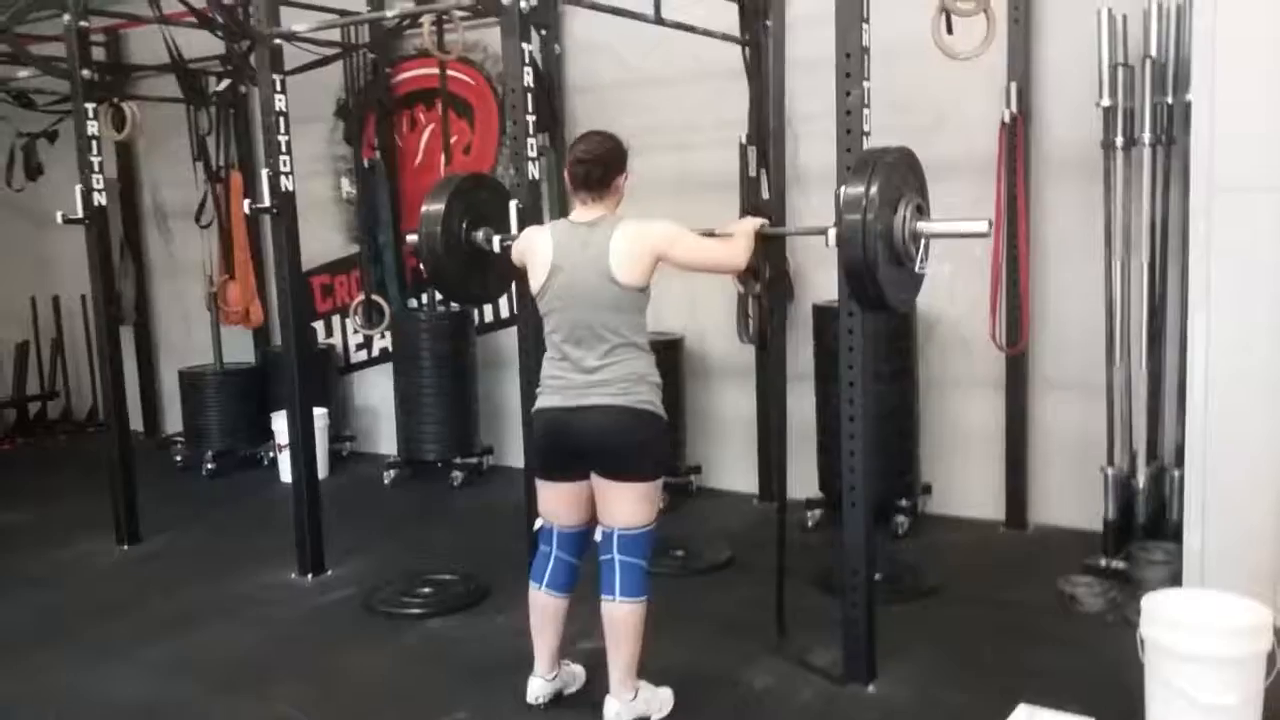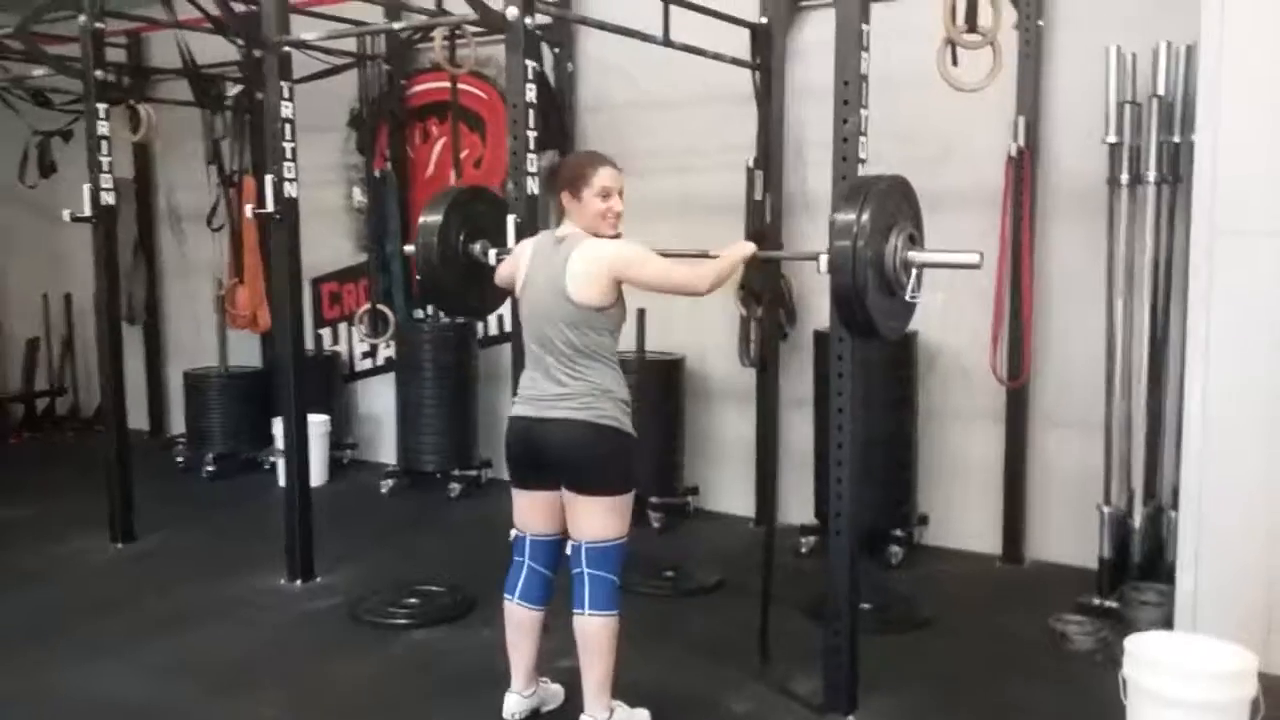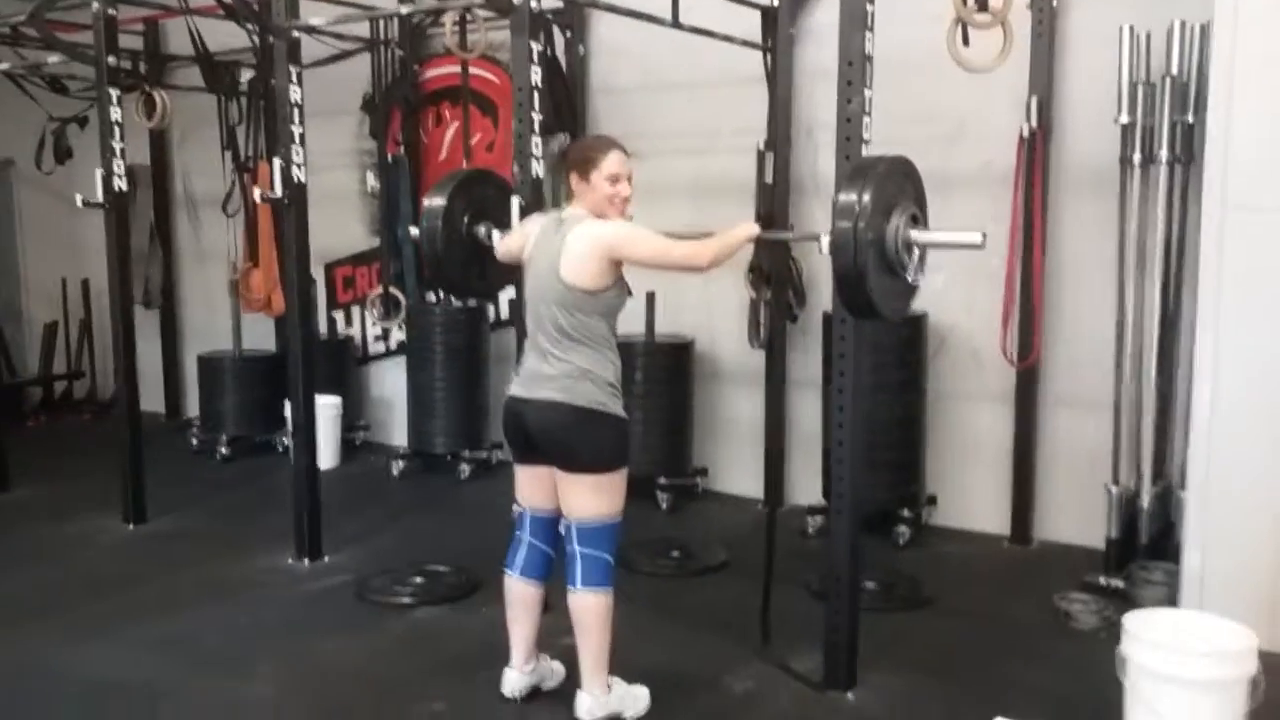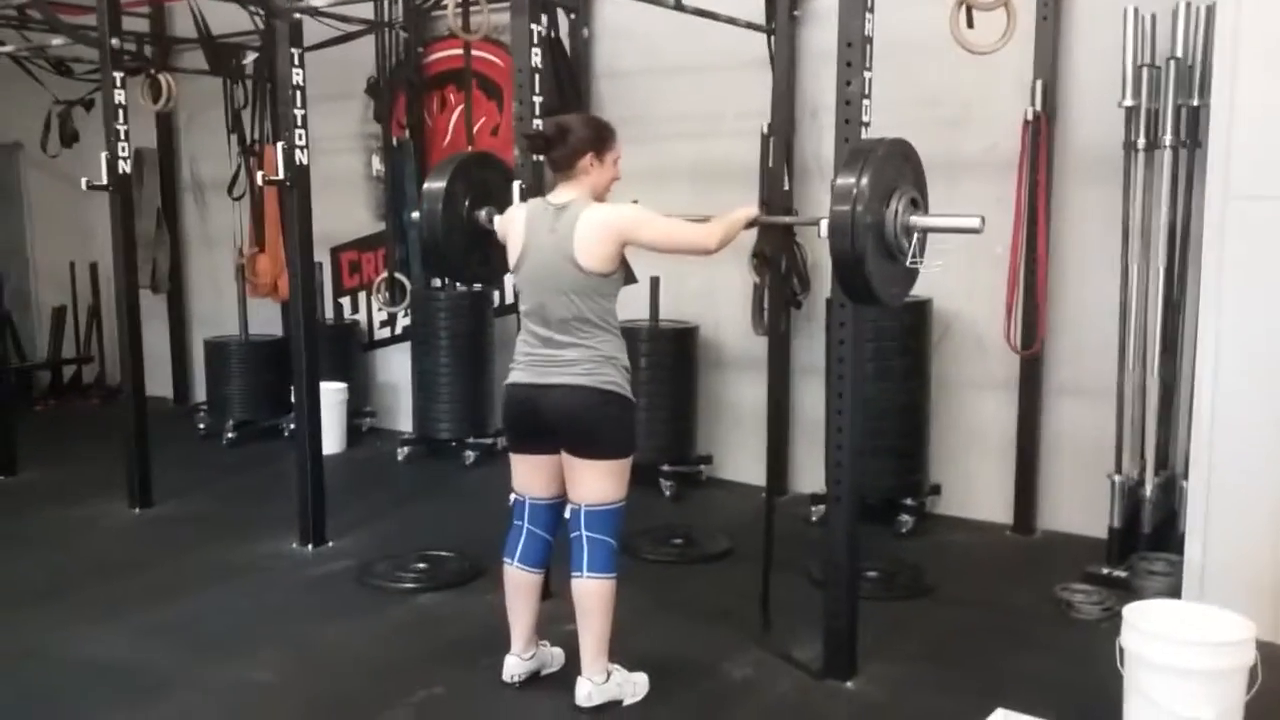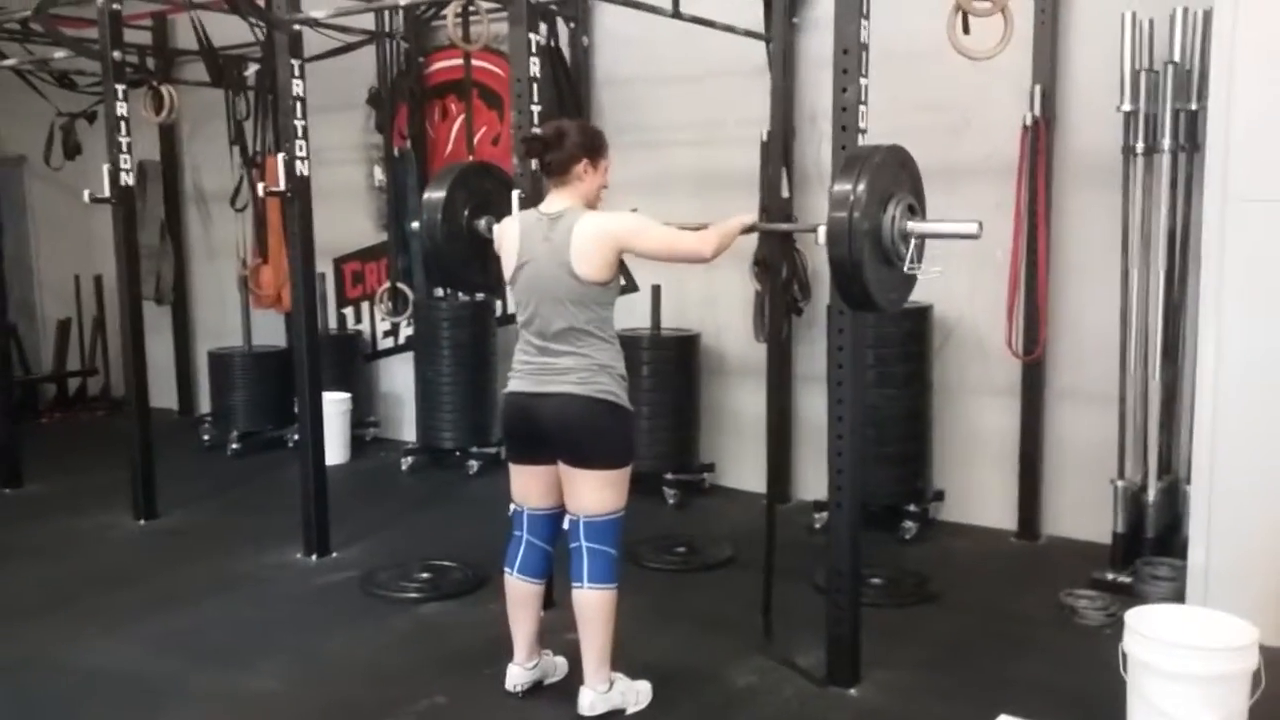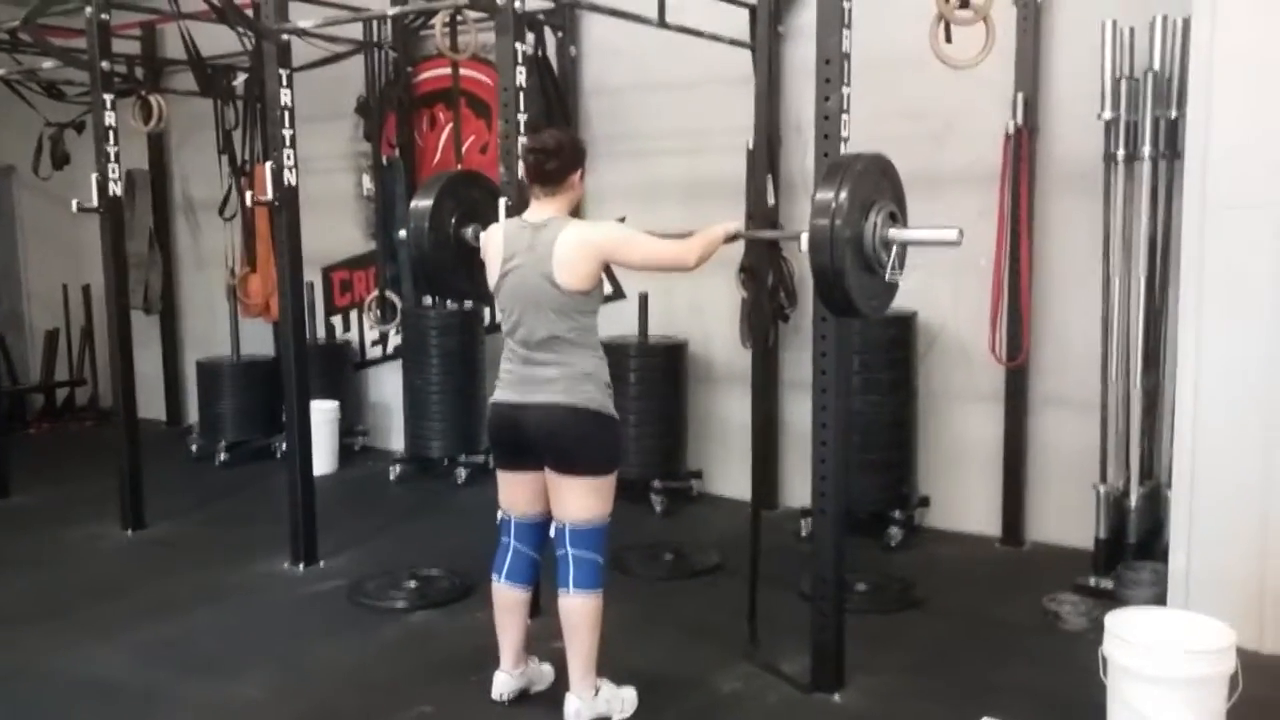
dt=0.3s
person 1, frame 1
left shoulder: (537, 242)
right shoulder: (642, 237)
left elbow: (510, 250)
right elbow: (733, 259)
right wrist: (747, 227)
left hip: (555, 417)
right hip: (625, 418)
left knee: (556, 546)
right knee: (625, 556)
person 1, frame 2
left shoulder: (532, 250)
right shoulder: (609, 256)
left elbow: (501, 276)
right elbow: (699, 281)
right wrist: (739, 253)
left hip: (528, 426)
right hip: (590, 432)
left knee: (532, 559)
right knee: (597, 572)
person 1, frame 3
left shoulder: (540, 227)
right shoulder: (606, 237)
left elbow: (501, 249)
right elbow: (699, 256)
right wrist: (744, 232)
left hip: (525, 405)
right hip: (581, 412)
left knee: (532, 536)
right knee: (590, 549)
left ankle: (521, 667)
person 1, frame 4
left shoulder: (518, 219)
right shoulder: (610, 220)
right elbow: (706, 239)
right wrist: (744, 215)
left hip: (526, 392)
right hip: (591, 398)
left knee: (530, 523)
right knee: (595, 535)
left ankle: (521, 653)
right ankle: (596, 678)
person 1, frame 5
left shoulder: (511, 230)
right shoulder: (605, 229)
right elbow: (702, 247)
right wrist: (740, 222)
left hip: (524, 402)
right hip: (589, 407)
left knee: (530, 533)
right knee: (594, 545)
left ankle: (524, 663)
person 1, frame 6
left shoulder: (494, 239)
right shoulder: (589, 240)
right elbow: (684, 255)
right wrist: (723, 230)
left hip: (510, 410)
right hip: (574, 415)
left knee: (517, 540)
right knee: (581, 551)
left ankle: (511, 671)
